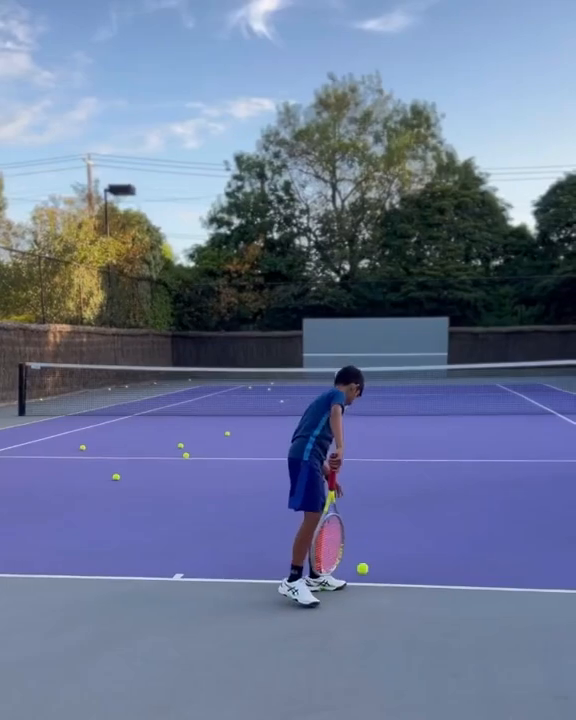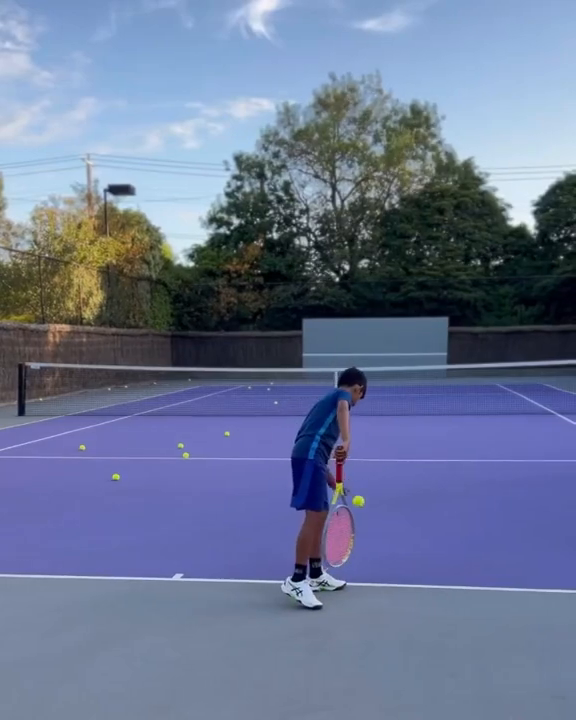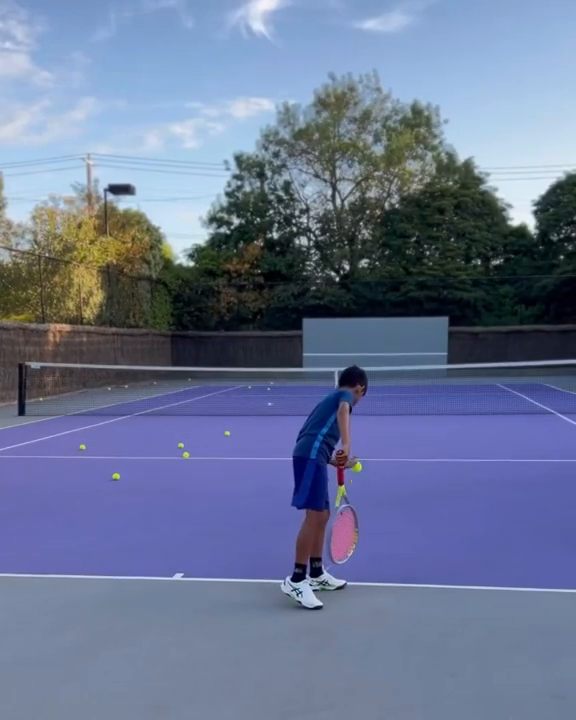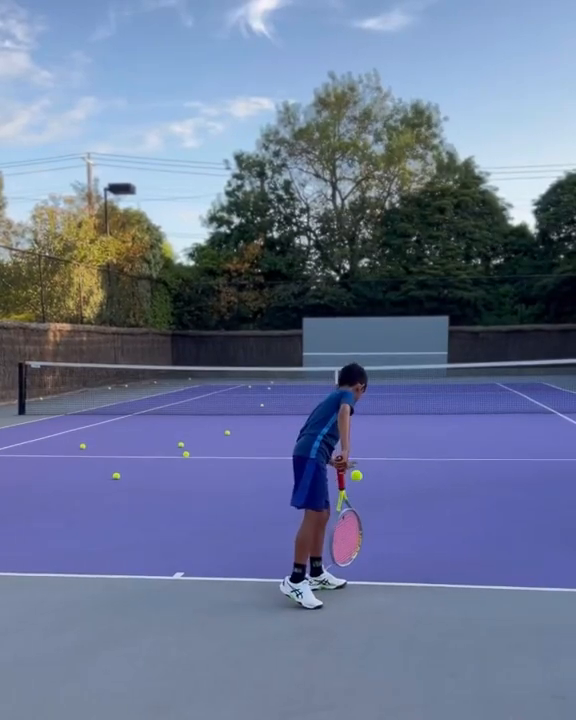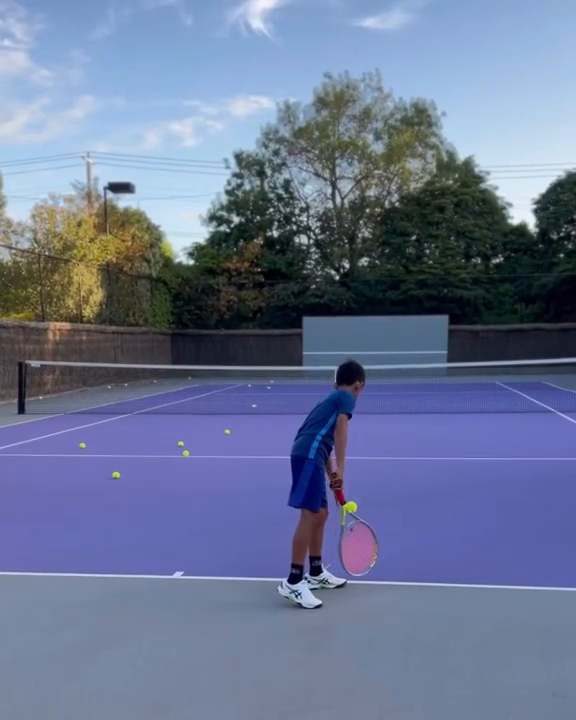
dt=0.4s
person 1, frame 1
left shoulder: (326, 398)
right shoulder: (338, 395)
right elbow: (335, 414)
left wrist: (329, 478)
right wrist: (340, 448)
left hip: (308, 457)
right hip: (305, 457)
left knee: (319, 516)
right knee: (312, 517)
left ankle: (315, 576)
right ankle: (293, 580)
person 1, frame 2
left shoulder: (330, 399)
right shoulder: (343, 395)
right elbow: (343, 409)
left wrist: (330, 478)
right wrist: (346, 441)
left hip: (310, 457)
right hip: (309, 456)
left knee: (321, 515)
right knee: (313, 516)
left ankle: (315, 575)
right ankle: (296, 580)
person 1, frame 3
left shoulder: (332, 398)
right shoulder: (345, 396)
right elbow: (343, 410)
left wrist: (341, 462)
right wrist: (346, 444)
left hip: (311, 456)
right hip: (311, 456)
left knee: (322, 515)
right knee: (314, 516)
left ankle: (316, 574)
right ankle: (296, 580)
person 1, frame 4
left shoulder: (332, 398)
right shoulder: (347, 395)
right elbow: (344, 413)
left wrist: (338, 463)
right wrist: (346, 450)
left hip: (311, 455)
right hip: (310, 455)
left knee: (322, 514)
right knee: (312, 515)
left ankle: (316, 574)
right ankle: (295, 581)
person 1, frame 5
left shoulder: (332, 398)
right shoulder: (347, 397)
right elbow: (340, 427)
left wrist: (333, 478)
right wrist: (340, 468)
left hip: (309, 455)
right hip: (309, 455)
left knee: (320, 513)
right knee: (309, 515)
left ankle: (316, 573)
right ankle: (293, 582)
